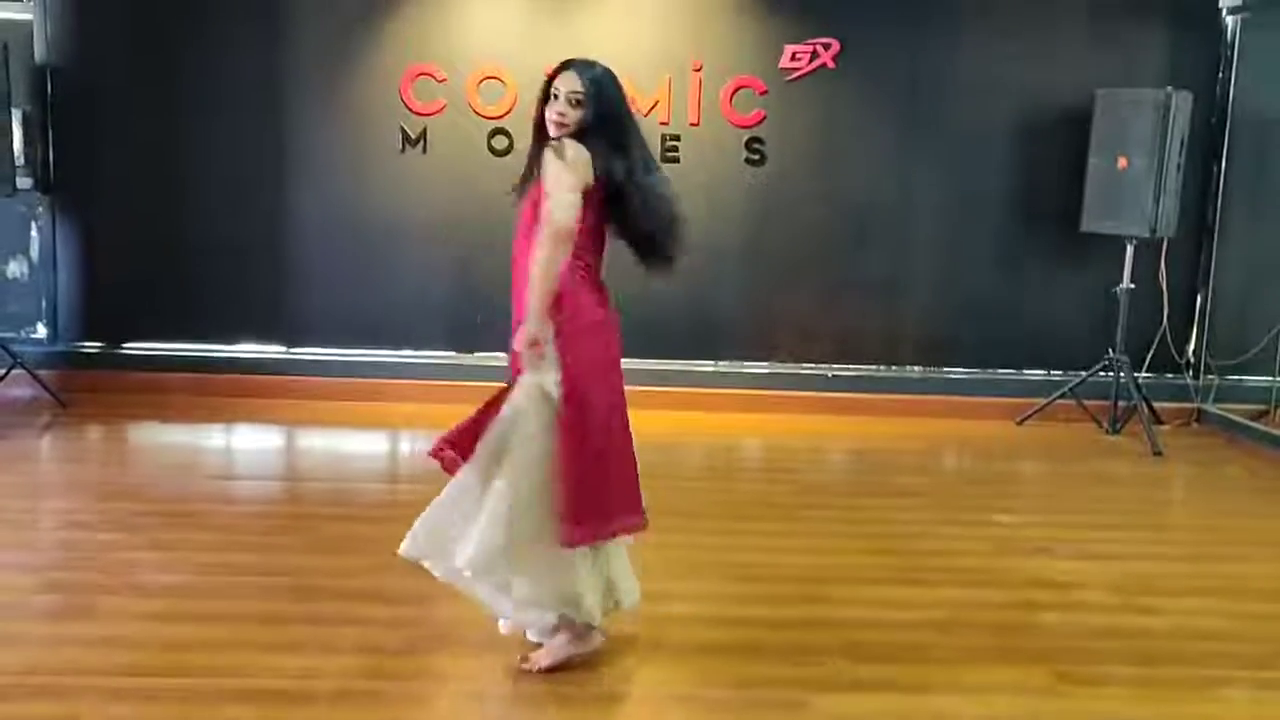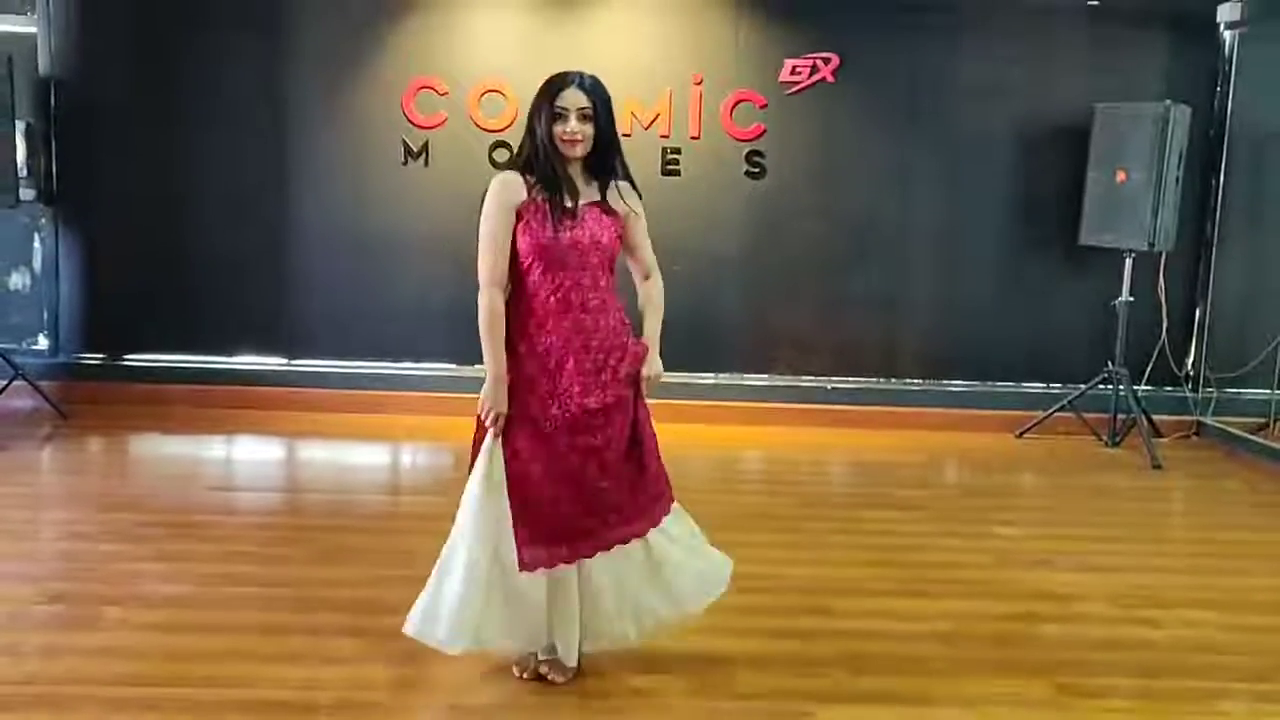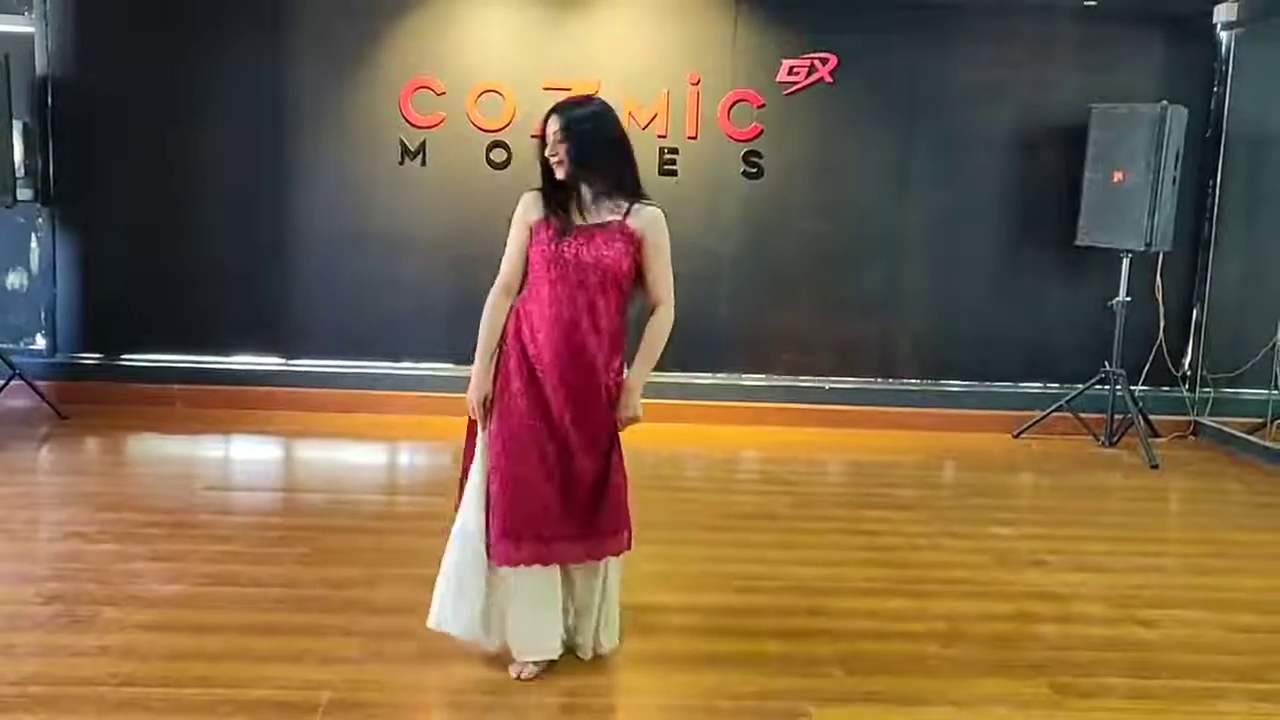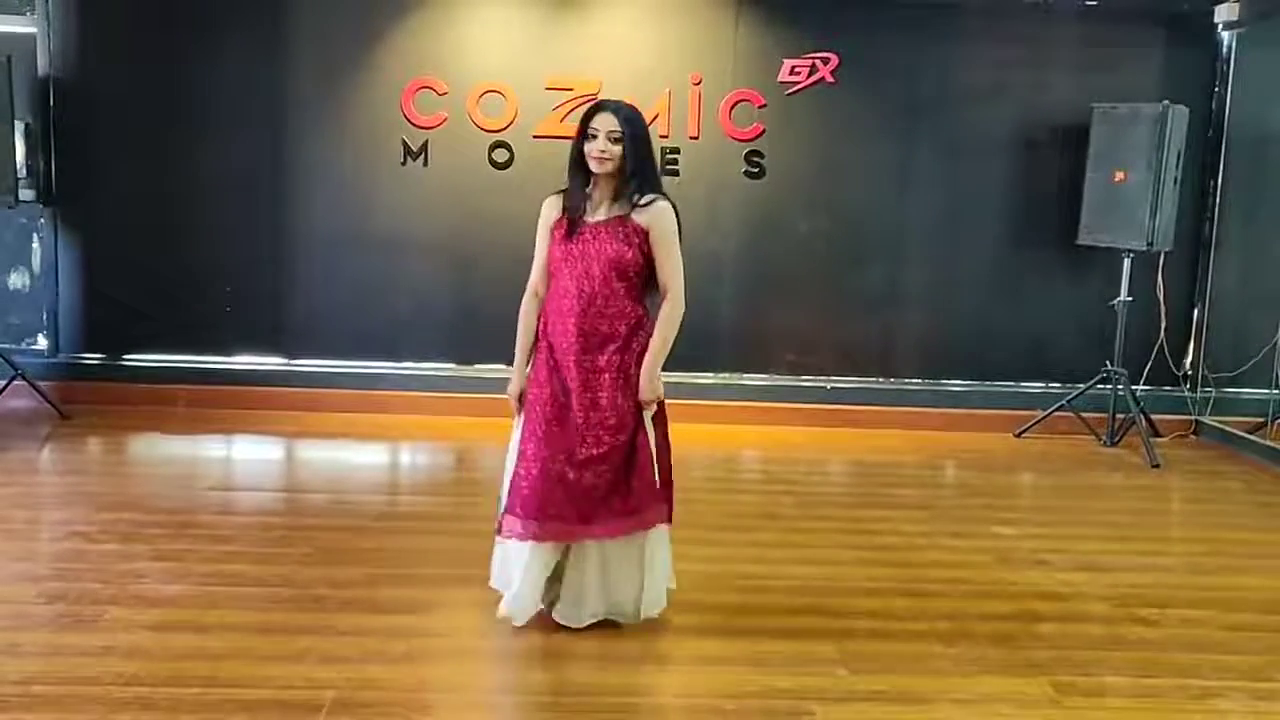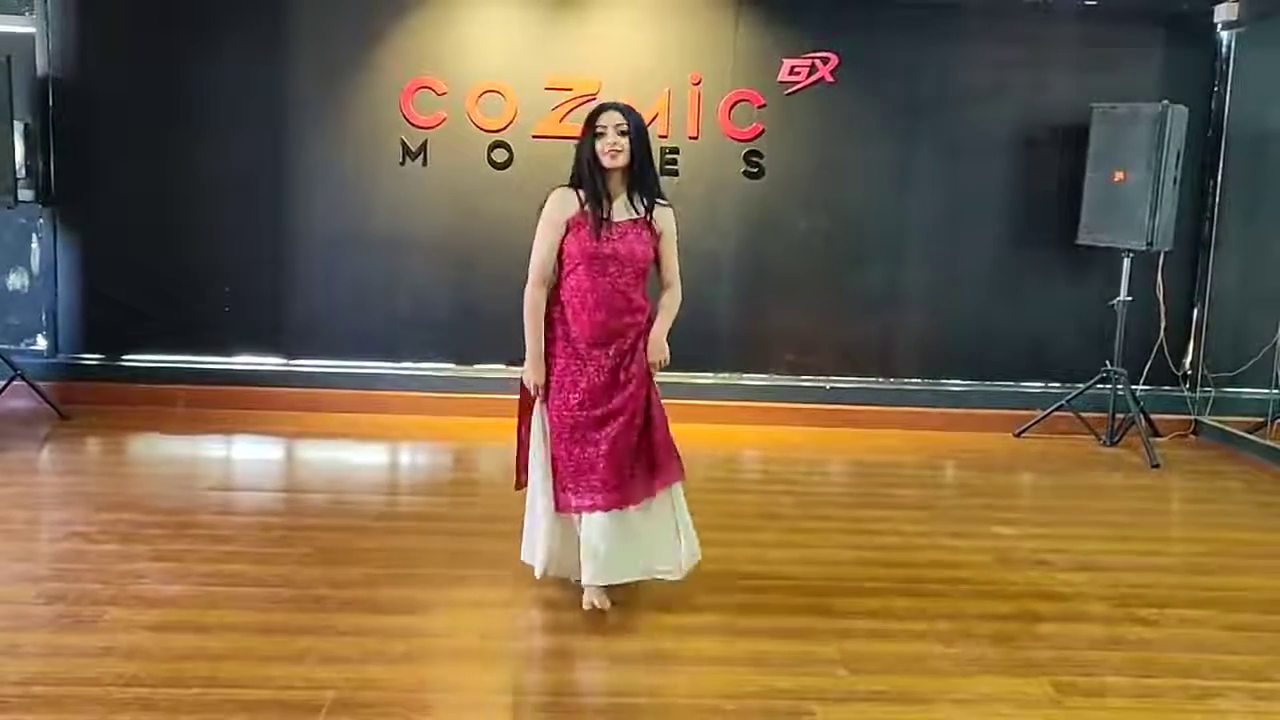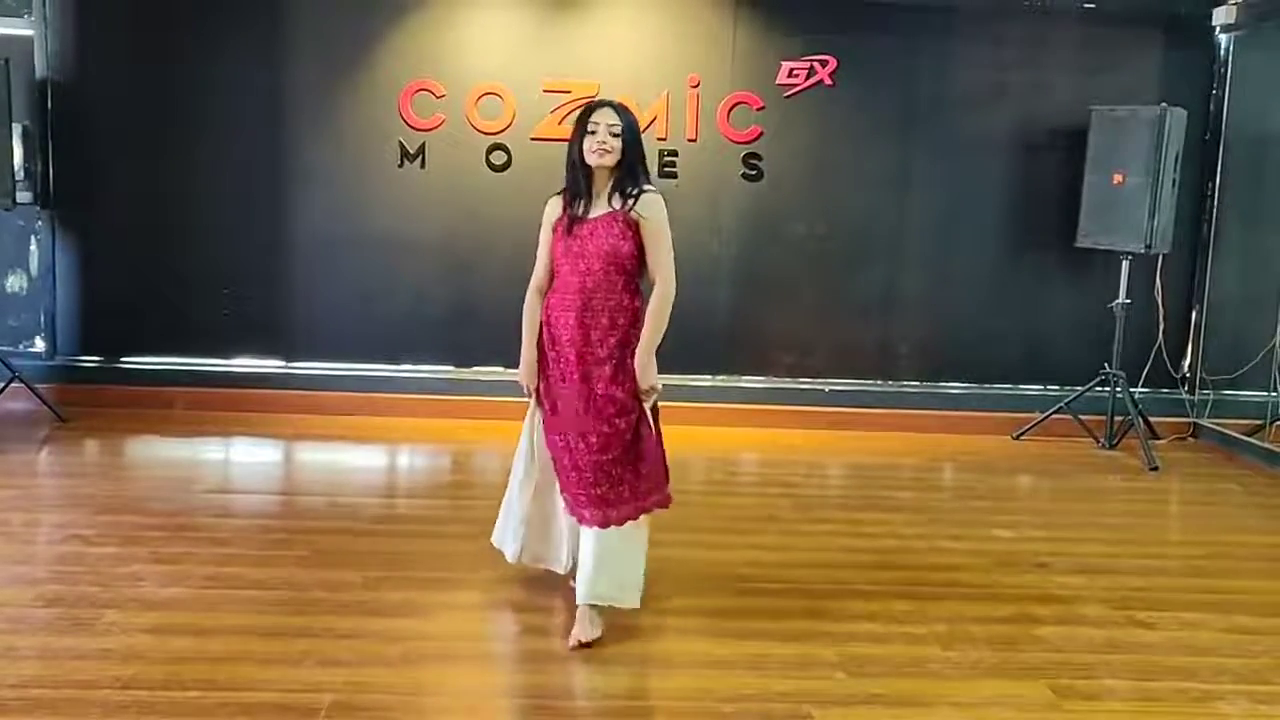
dt=0.7s
person 1, frame 1
left shoulder: (565, 154)
right shoulder: (569, 162)
left elbow: (558, 228)
left wrist: (534, 321)
left hip: (563, 337)
right hip: (579, 337)
left knee: (536, 476)
right knee: (566, 476)
left ankle: (575, 620)
right ankle: (571, 605)
person 1, frame 2
left shoulder: (619, 195)
right shoulder: (511, 188)
left elbow: (649, 276)
right elbow: (490, 288)
left wrist: (651, 347)
right wrist: (495, 377)
left hip: (606, 372)
right hip: (534, 373)
left knee: (601, 500)
right knee: (533, 504)
left ankle: (571, 637)
right ankle: (534, 635)
person 1, frame 3
left shoulder: (644, 219)
right shoulder: (535, 206)
left elbow: (663, 309)
right elbow: (504, 291)
left wrist: (634, 388)
right wrist: (481, 370)
left hip: (594, 382)
right hip: (525, 375)
left knee: (588, 505)
right knee: (522, 504)
left ankle: (583, 621)
right ankle: (532, 636)
person 1, frame 4
left shoulder: (652, 211)
right shoulder: (557, 208)
left elbow: (673, 296)
right elbow: (536, 291)
left wrist: (652, 368)
right wrist: (520, 365)
left hip: (620, 367)
right hip: (557, 366)
left knee: (615, 482)
right knee: (543, 479)
left ankle: (598, 594)
right ankle: (533, 587)
person 1, frame 5
left shoulder: (658, 213)
right shoulder: (565, 202)
left elbow: (671, 286)
right elbow: (537, 281)
left wrist: (659, 334)
right wrist: (534, 355)
left hip: (628, 354)
right hip: (568, 351)
left knee: (617, 461)
right knee: (569, 458)
left ankle: (604, 570)
right ankle: (580, 561)
person 1, frame 6
left shoulder: (644, 203)
right shoulder: (558, 207)
left elbow: (665, 285)
right elbow: (539, 286)
left wrist: (646, 356)
right wrist: (528, 356)
left hip: (616, 356)
right hip: (560, 357)
left knee: (607, 474)
right knee: (573, 467)
left ankle: (591, 599)
right ankle: (588, 561)
